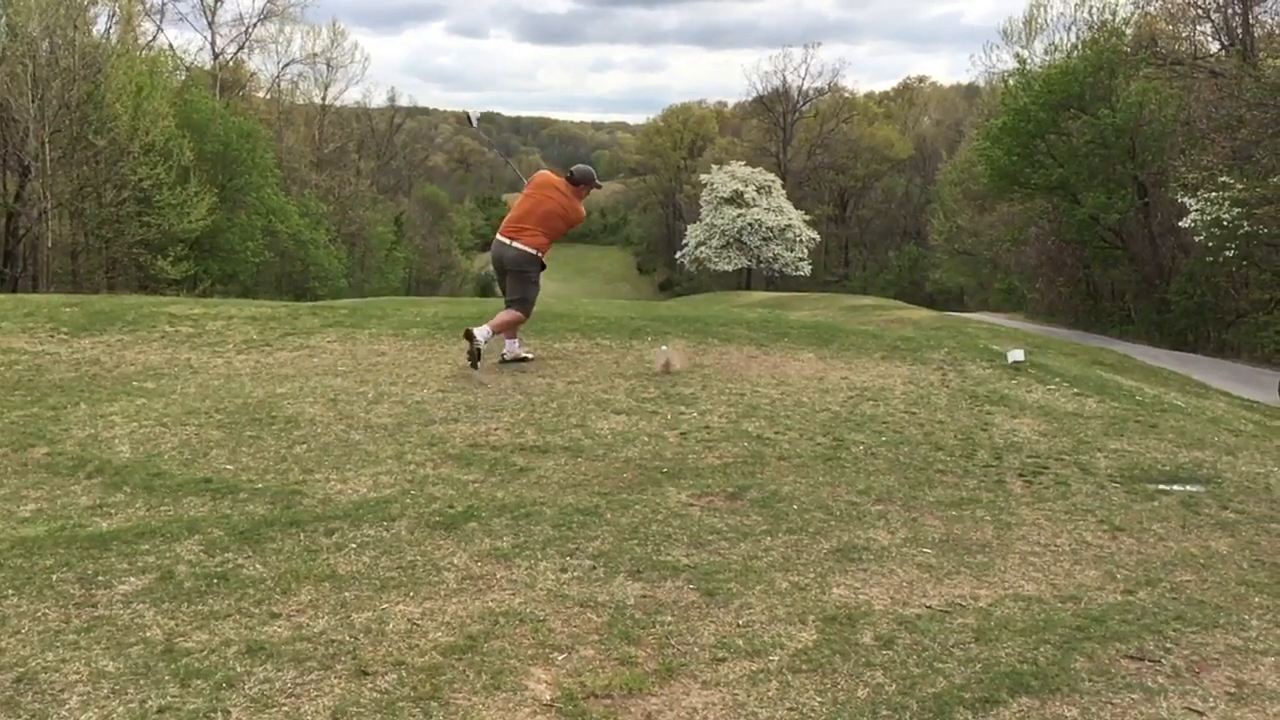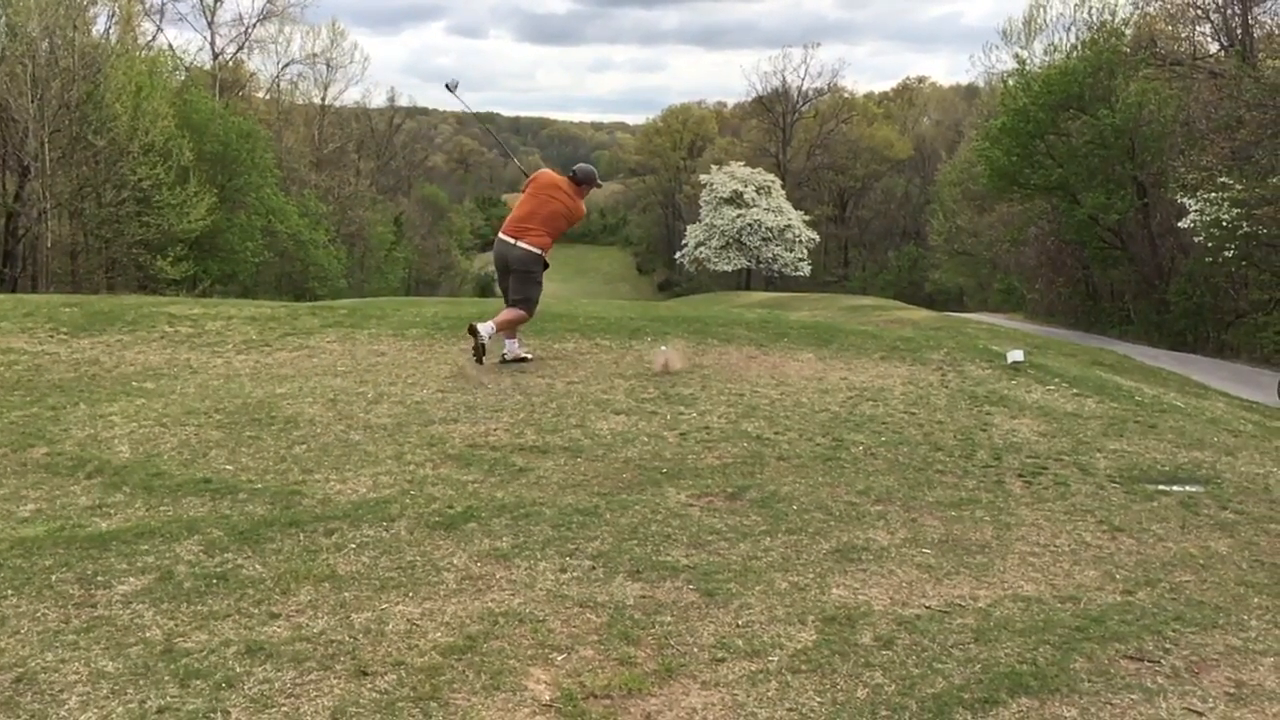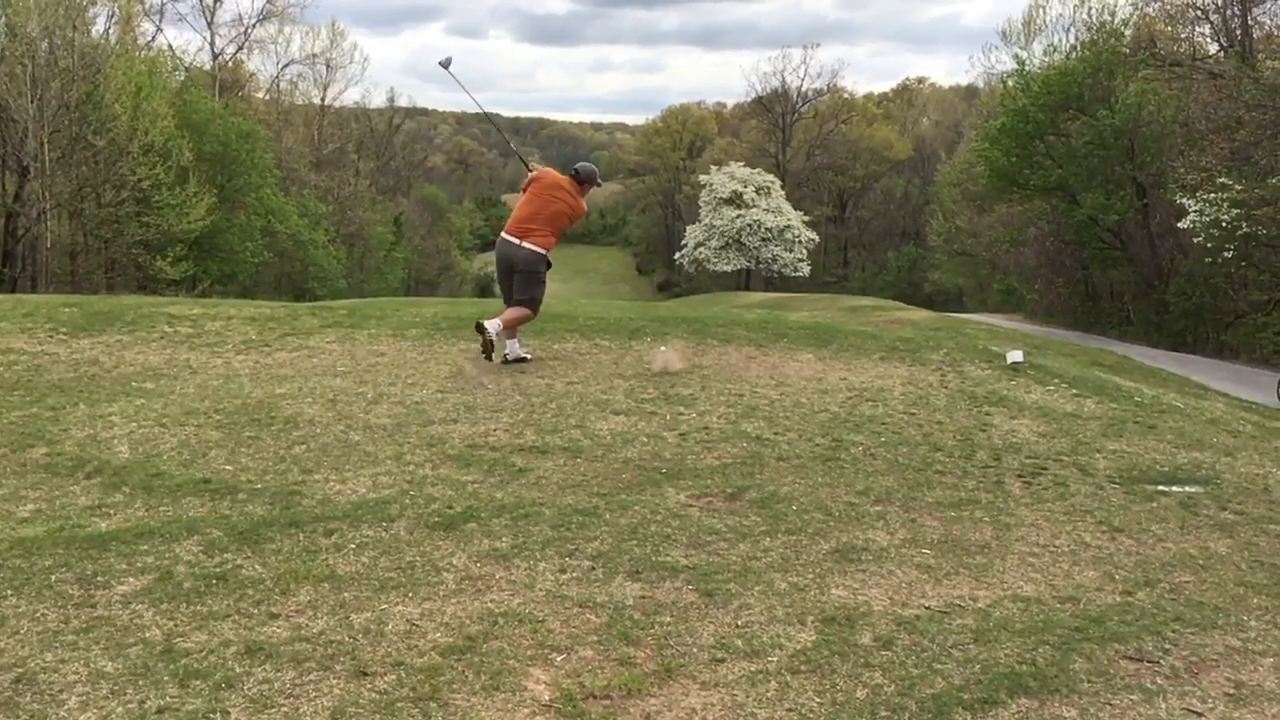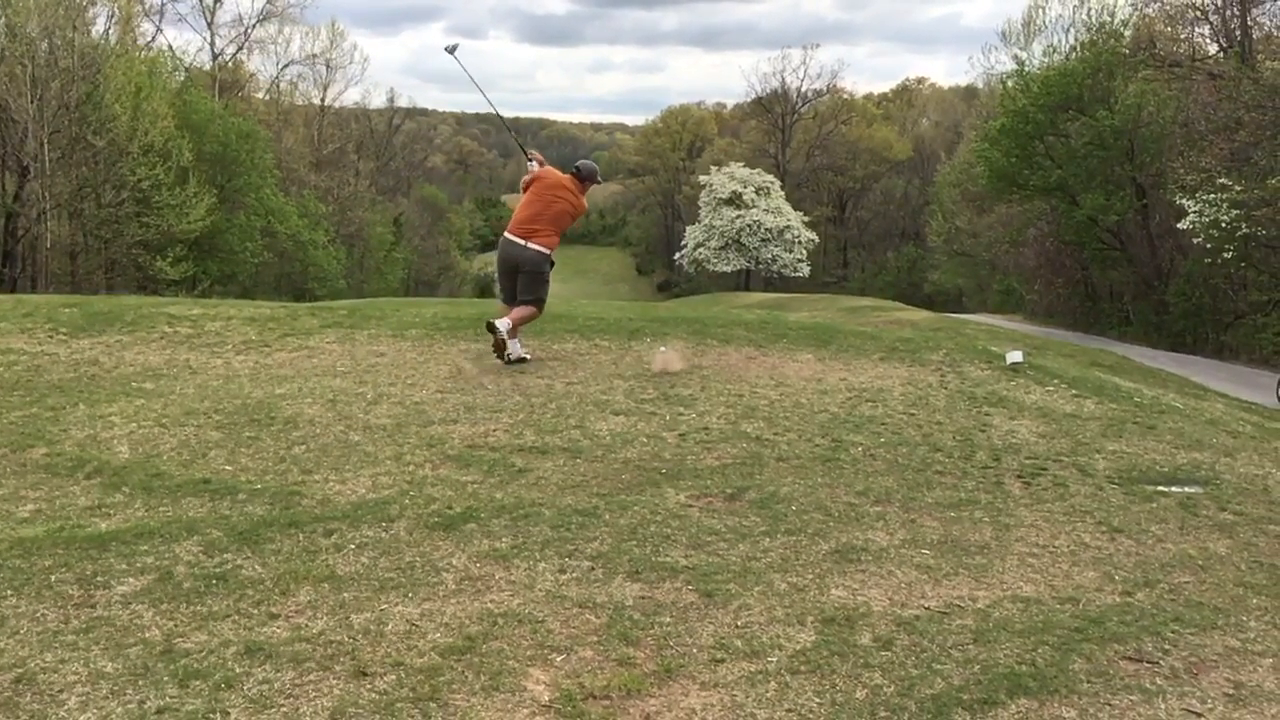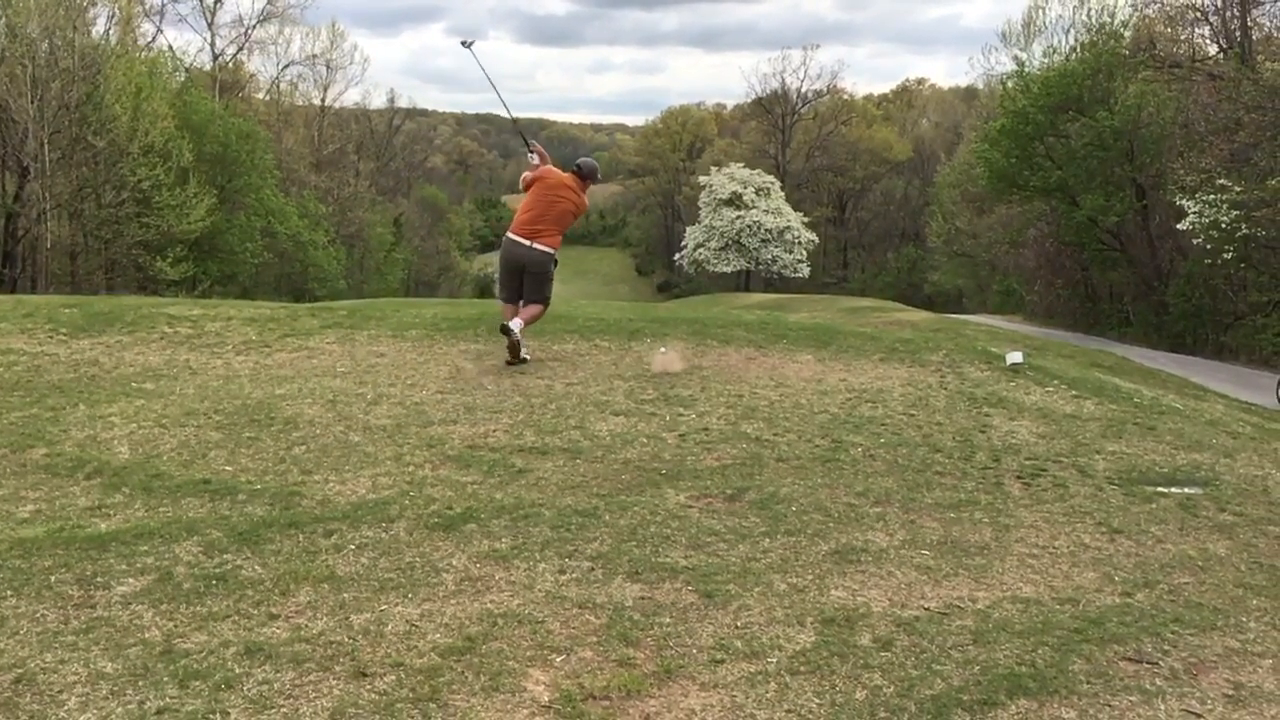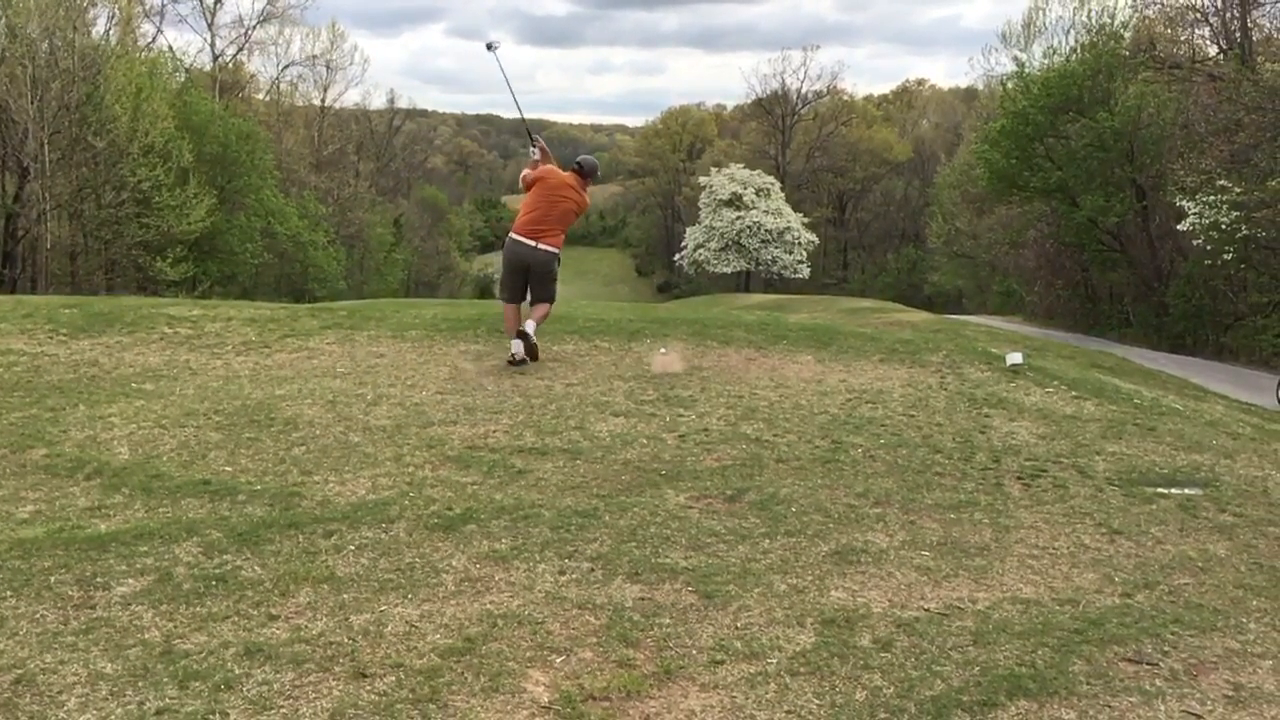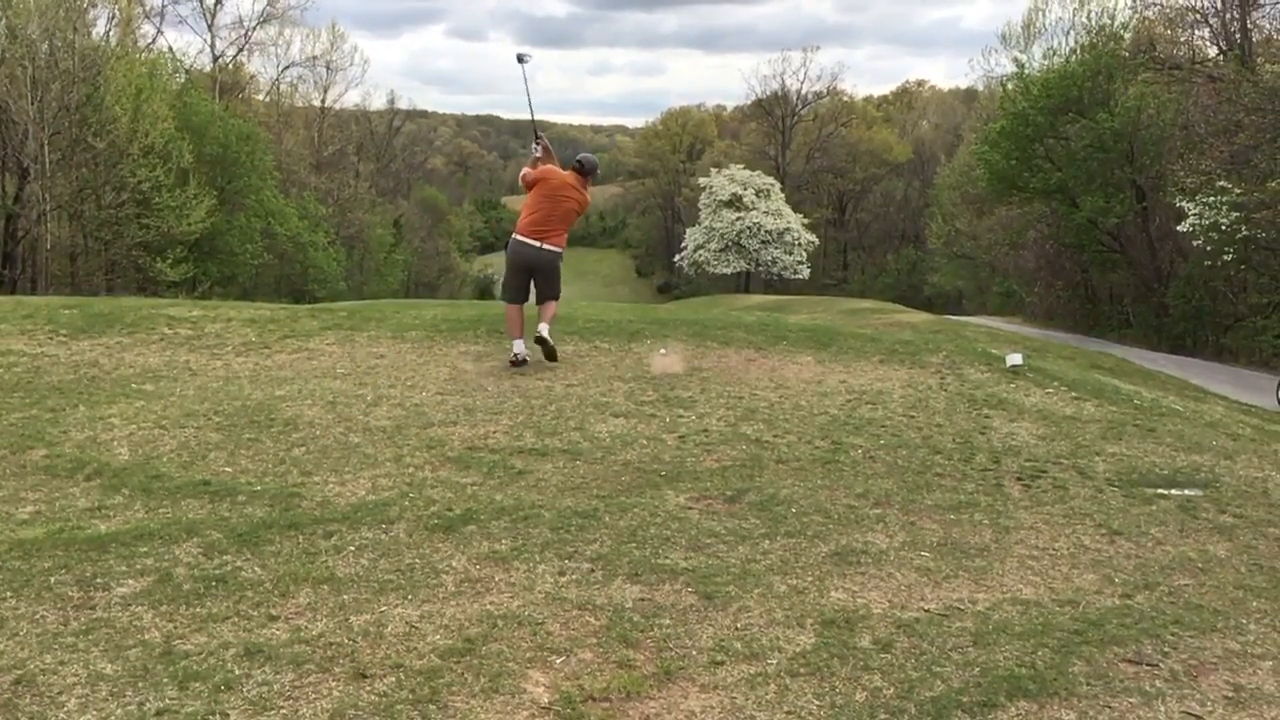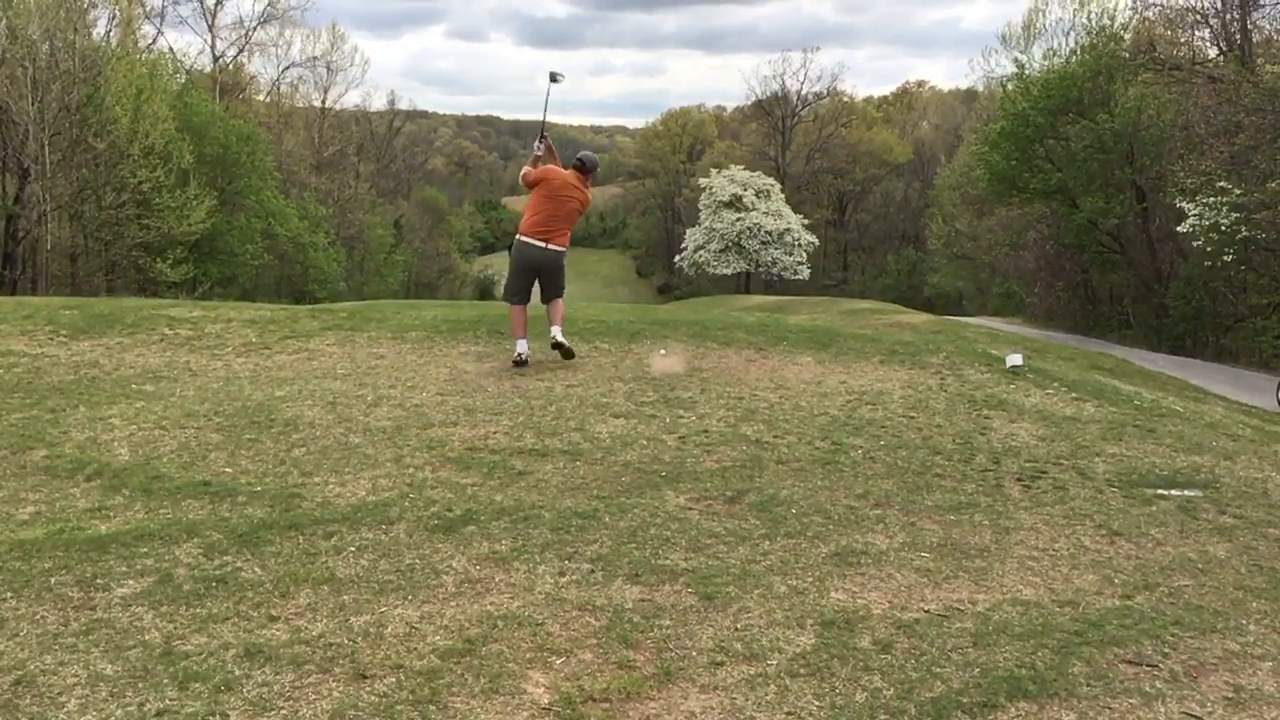
dt=0.2s
person 1, frame 1
left shoulder: (543, 177)
right shoulder: (577, 212)
left hip: (500, 245)
right hip: (525, 256)
left knee: (513, 301)
right knee: (520, 310)
left ankle: (512, 349)
right ankle: (481, 333)
person 1, frame 2
left shoulder: (545, 176)
right shoulder: (578, 210)
left elbow: (526, 189)
left hip: (503, 244)
right hip: (528, 255)
left knee: (513, 301)
right knee: (523, 309)
left ankle: (512, 349)
right ankle: (486, 328)
person 1, frame 3
left shoulder: (547, 176)
right shoulder: (579, 208)
left elbow: (525, 188)
left hip: (506, 244)
right hip: (532, 255)
left knee: (511, 302)
right knee: (528, 308)
left ankle: (512, 349)
right ankle: (493, 325)
person 1, frame 4
left shoulder: (548, 175)
right shoulder: (580, 205)
left elbow: (524, 185)
left hip: (509, 243)
right hip: (536, 254)
left knee: (510, 300)
right knee: (532, 306)
left ankle: (513, 349)
right ankle: (503, 324)
person 1, frame 5
left shoulder: (548, 174)
right shoulder: (581, 203)
left elbow: (525, 182)
left wrist: (536, 162)
right wrist: (544, 157)
left hip: (513, 243)
right hip: (541, 254)
left knee: (510, 299)
right knee: (537, 303)
left ankle: (516, 350)
right ankle: (516, 325)
person 1, frame 6
left shoulder: (548, 174)
right shoulder: (582, 201)
left elbow: (525, 180)
left wrist: (536, 158)
right wrist: (546, 153)
left hip: (516, 244)
right hip: (546, 254)
left knee: (511, 299)
right knee: (544, 301)
left ankle: (516, 350)
right ankle: (529, 327)
person 1, frame 7
left shoulder: (548, 174)
right shoulder: (583, 199)
left elbow: (524, 178)
left wrist: (536, 155)
right wrist: (548, 151)
left hip: (520, 245)
right hip: (550, 253)
left knee: (514, 299)
right knee: (549, 298)
left ankle: (518, 349)
right ankle: (543, 330)
person 1, frame 8
left shoulder: (550, 173)
right shoulder: (585, 196)
left elbow: (524, 177)
left wrist: (537, 153)
right wrist: (550, 150)
left hip: (525, 246)
right hip: (555, 253)
left knee: (517, 299)
right knee: (554, 297)
left ankle: (521, 349)
right ankle: (557, 333)
